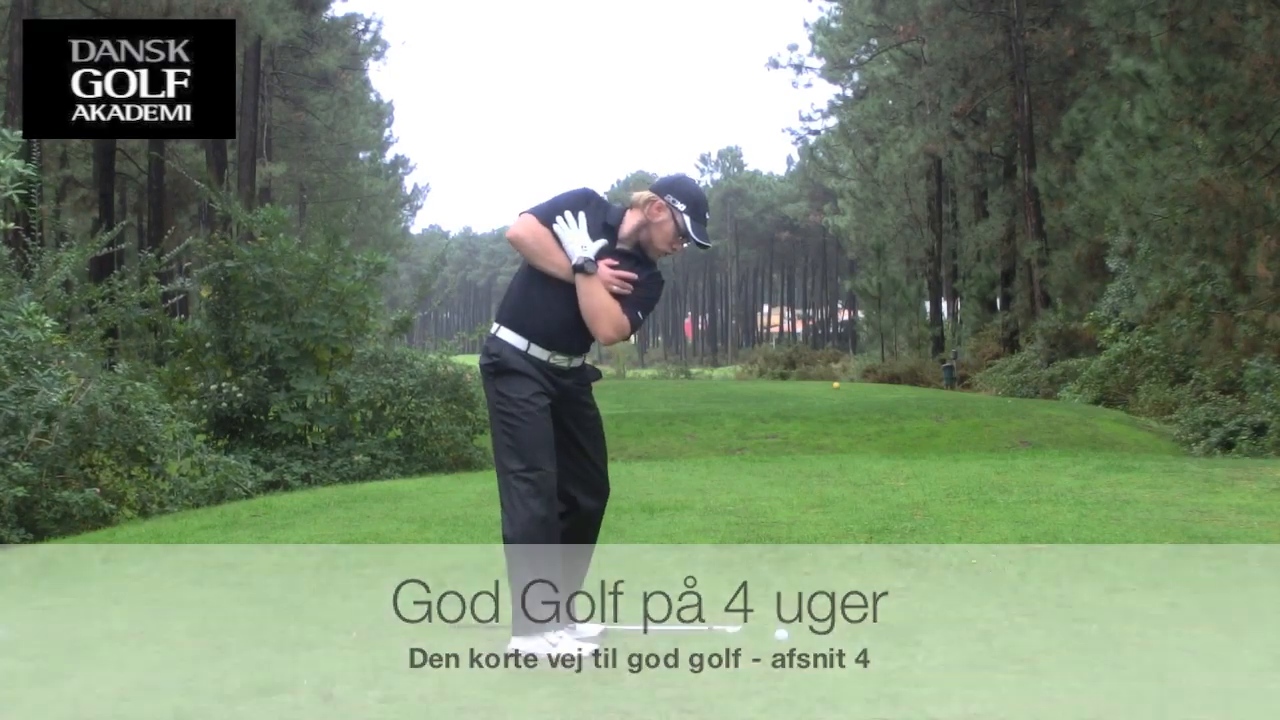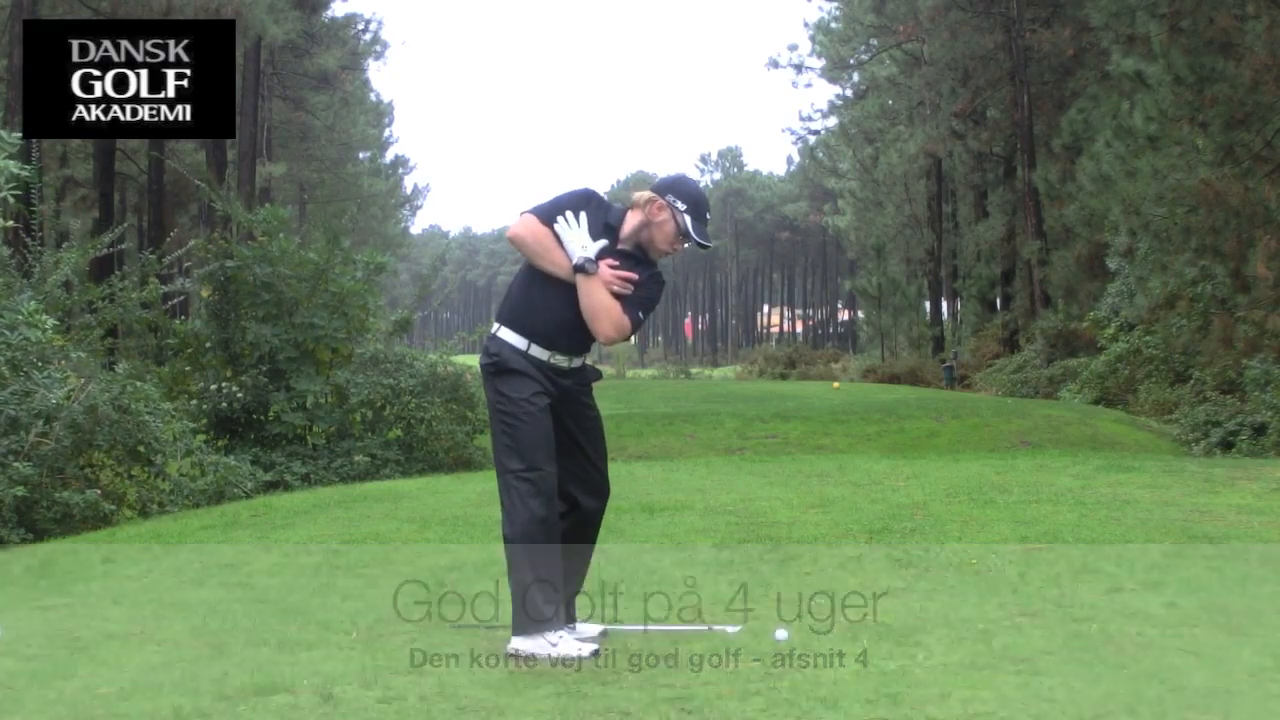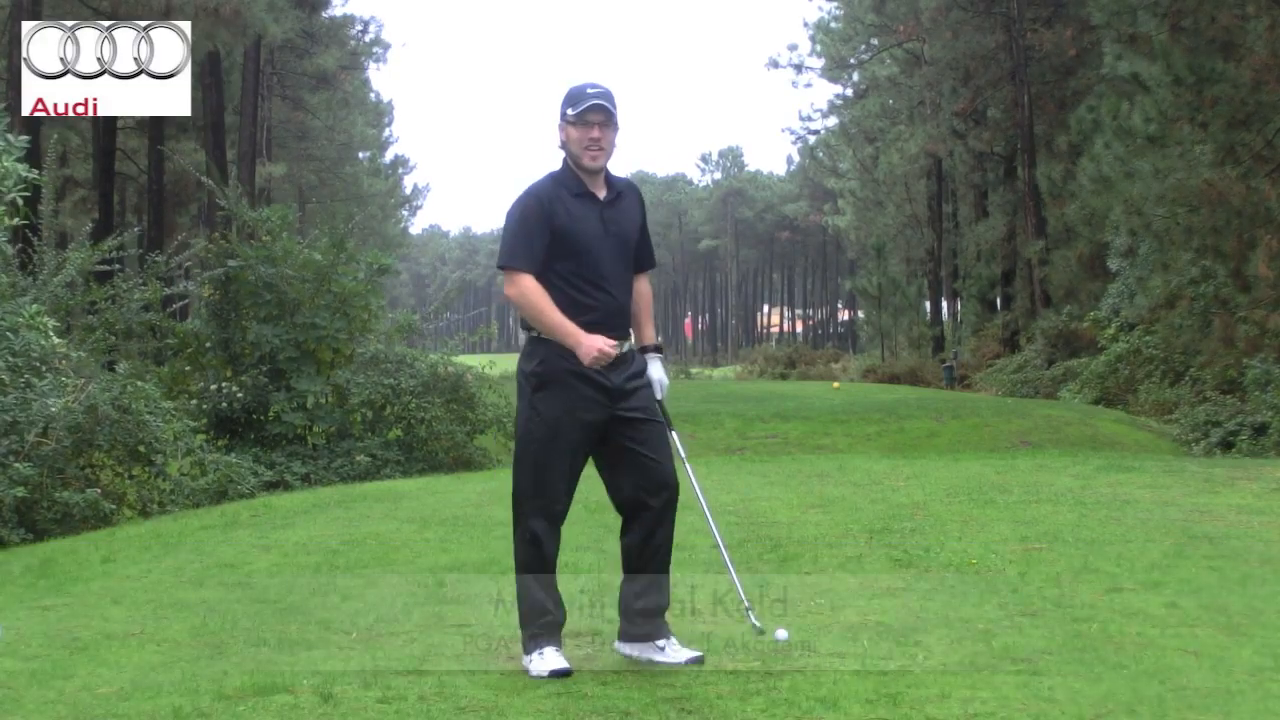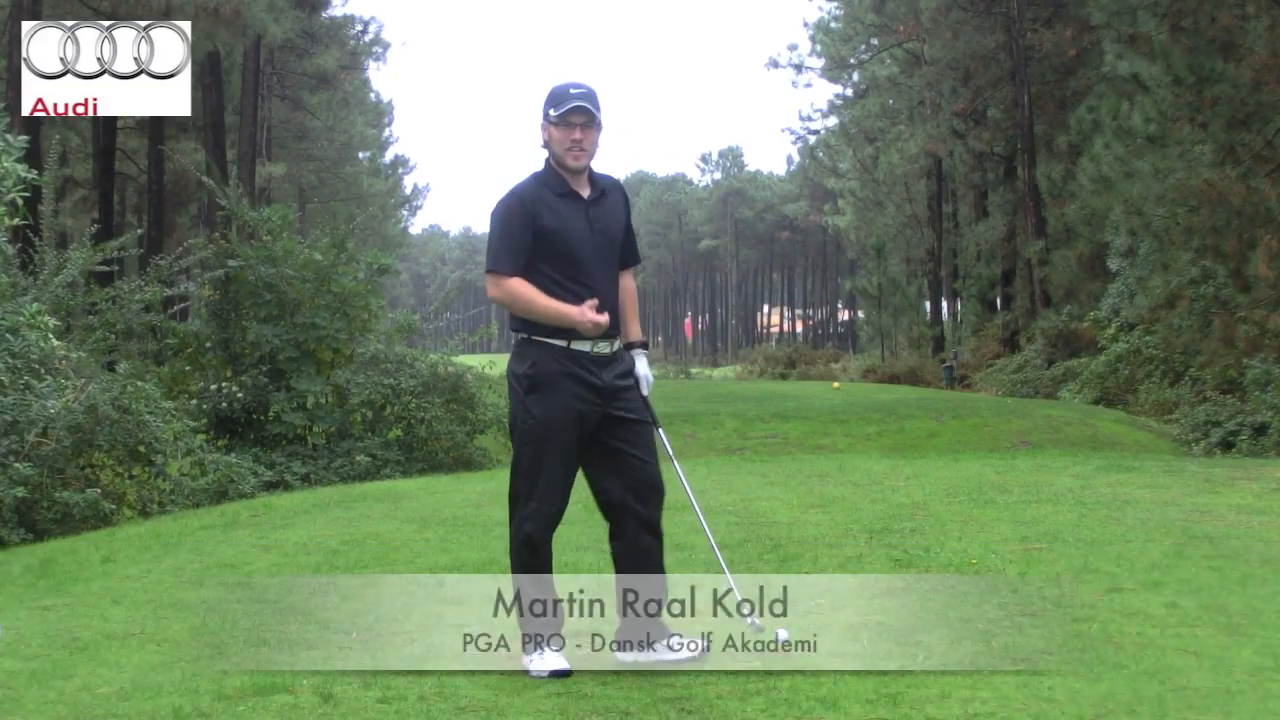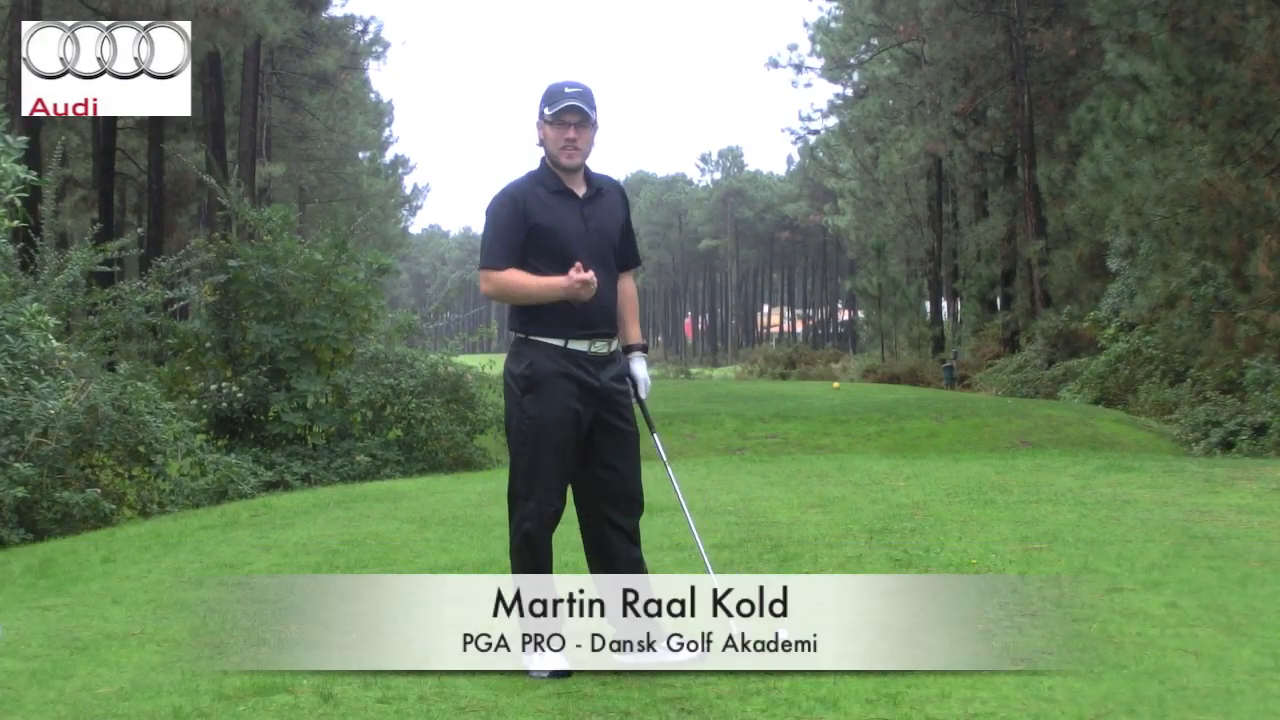
dt=0.2s
person 1, frame 1
left shoulder: (646, 278)
right shoulder: (584, 207)
left elbow: (608, 330)
right elbow: (519, 231)
left wrist: (583, 263)
right wrist: (582, 272)
left hip: (569, 374)
right hip: (515, 362)
left knee: (588, 492)
right knee: (532, 488)
left ankle: (555, 610)
right ankle: (531, 625)
person 1, frame 2
left shoulder: (646, 278)
right shoulder: (584, 209)
left elbow: (609, 330)
right elbow: (520, 231)
left wrist: (585, 260)
right wrist: (584, 272)
left hip: (570, 375)
right hip: (516, 363)
left knee: (588, 493)
right knee: (533, 489)
left ankle: (557, 613)
right ankle: (534, 625)
person 1, frame 3
left shoulder: (631, 199)
right shoulder: (540, 200)
right elbow: (516, 282)
left wrist: (652, 351)
right wrist: (579, 341)
left hip: (623, 369)
right hip: (559, 370)
left knee: (656, 488)
right knee: (542, 507)
left ankle: (642, 628)
right ankle: (541, 638)
person 1, frame 4
left shoulder: (615, 196)
right shoulder: (523, 202)
right elbow: (501, 285)
left wrist: (636, 346)
right wrist: (572, 316)
left hip: (611, 367)
right hip: (548, 369)
left knee: (639, 499)
right knee: (539, 508)
left ankle: (639, 632)
right ankle: (538, 639)
person 1, frame 5
left shoulder: (613, 197)
right shoulder: (517, 199)
right elbow: (493, 279)
left wrist: (636, 350)
right wrist: (564, 286)
left hip: (607, 367)
right hip: (543, 366)
left knee: (616, 504)
right knee: (538, 507)
right ankle: (536, 637)
